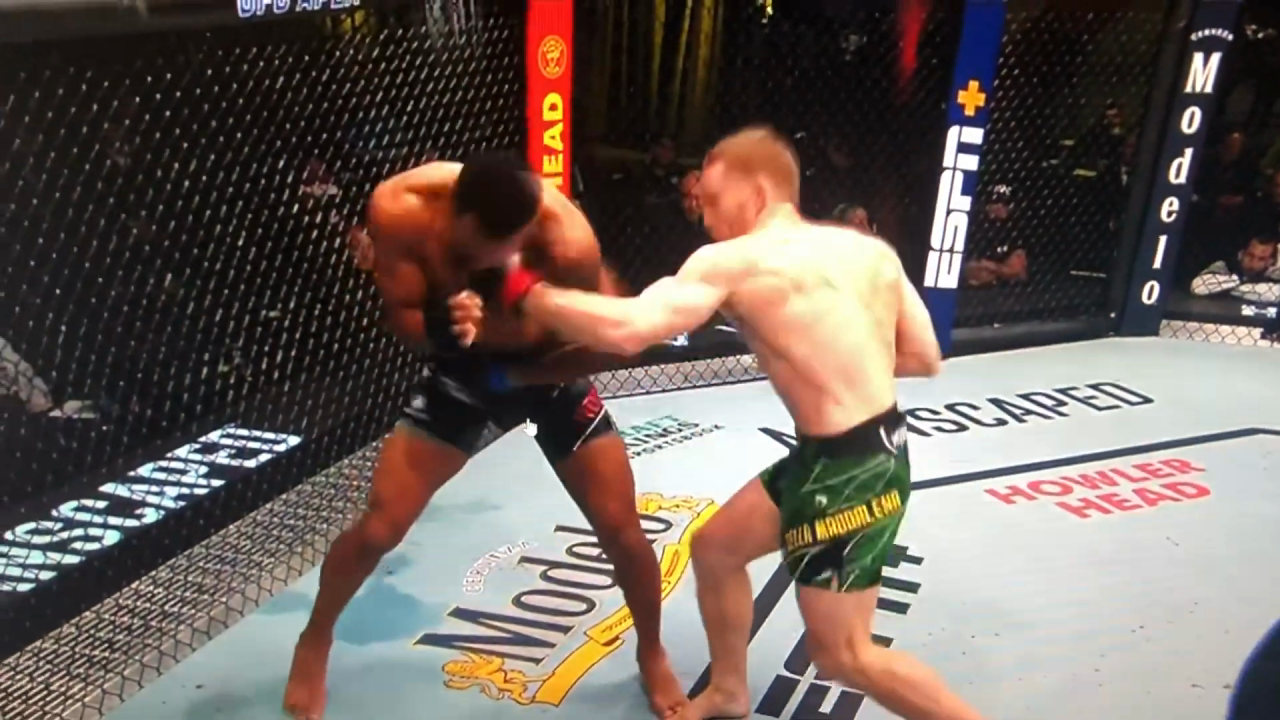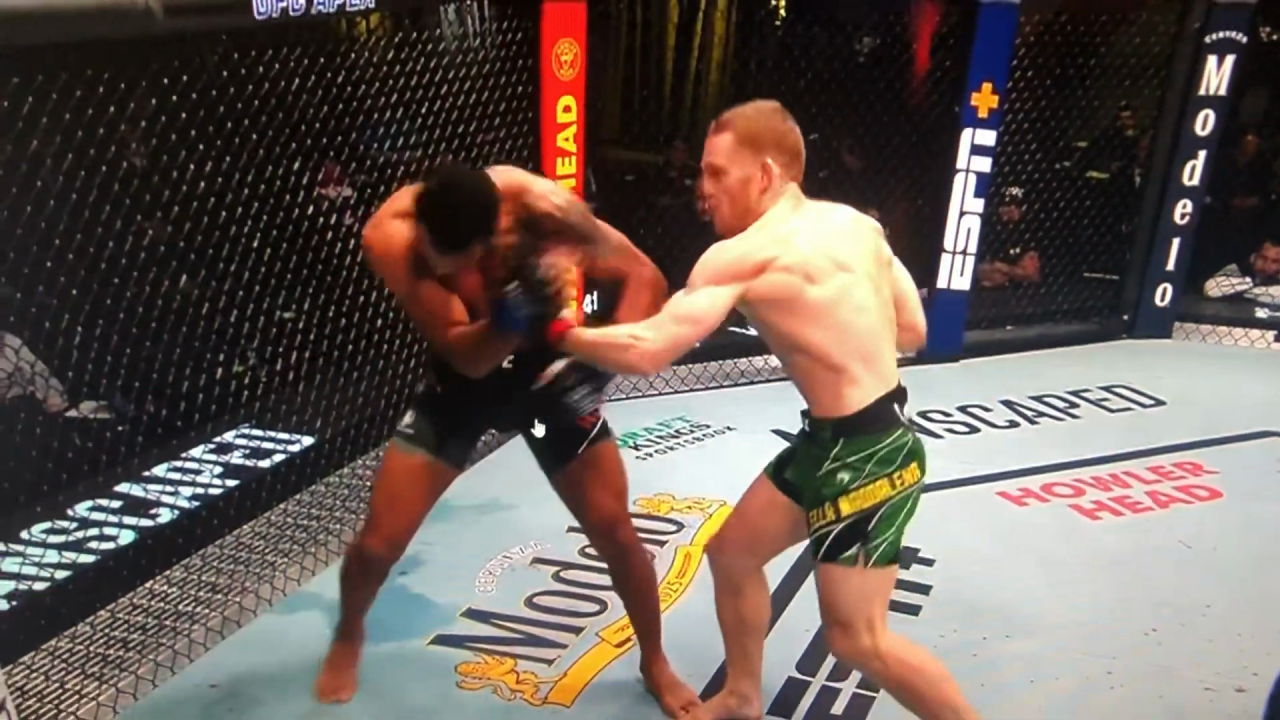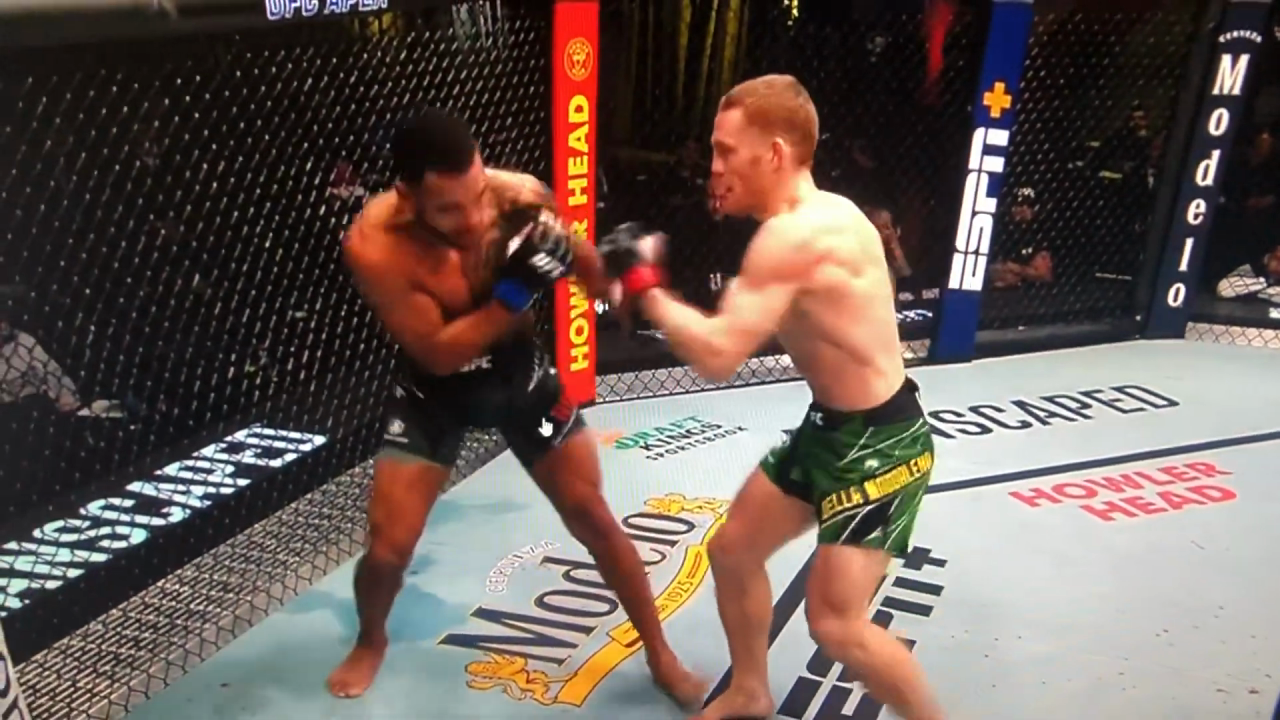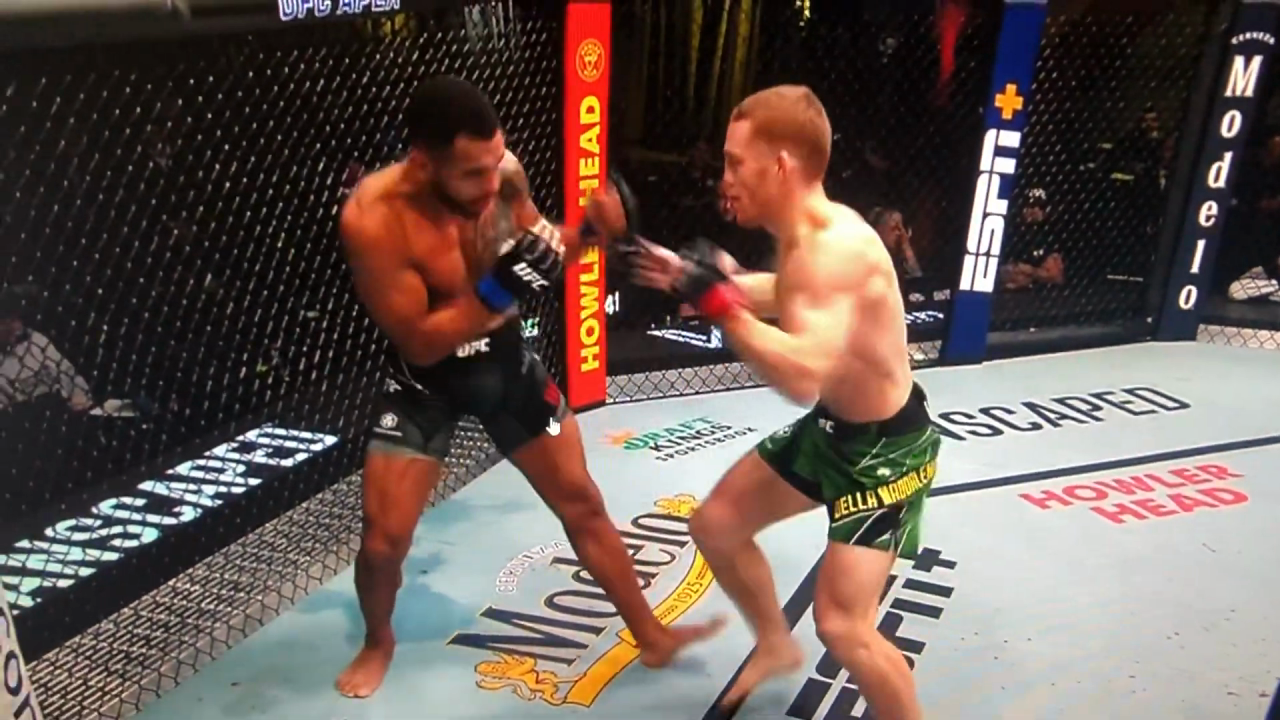
dt=0.2s
person 1, frame 1
left shoulder: (740, 260)
right shoulder: (868, 249)
left elbow: (625, 329)
right elbow: (924, 359)
left wrist: (521, 291)
left hip: (849, 471)
right hip: (874, 449)
left knee: (842, 653)
right knee: (712, 548)
person 1, frame 2
left shoulder: (747, 254)
right shoulder: (855, 225)
left elbow: (649, 349)
right elbow: (912, 332)
left wrist: (559, 330)
left hip: (865, 450)
right hip: (845, 438)
left knee: (856, 637)
right knee: (730, 552)
person 1, frame 3
left shoulder: (791, 237)
right shoulder: (830, 214)
left elbow: (717, 356)
left wrist: (643, 285)
left hip: (881, 442)
right hip: (830, 427)
left knee: (836, 623)
right knee: (732, 549)
person 1, frame 4
left shoulder: (834, 248)
right shoulder: (805, 234)
left elbow: (803, 376)
right elbow: (784, 297)
left wrist: (717, 303)
right wrist: (701, 280)
left hip: (887, 449)
right hip: (827, 427)
left knee: (843, 625)
right knee: (714, 525)
right ankle: (774, 643)
person 2, frame 1
left shoulder: (566, 242)
right shoulder: (398, 207)
right elbow: (404, 316)
left wrist: (507, 376)
right wrist: (441, 332)
left hip: (543, 378)
right hip: (459, 373)
left knee: (623, 532)
right knee: (375, 530)
left ankle: (652, 658)
right ankle: (314, 640)
person 2, frame 2
left shoulder: (541, 207)
right shoulder: (390, 235)
left elbow: (642, 277)
right elbow: (466, 355)
left wrist: (599, 360)
right wrist: (513, 316)
left hip: (549, 376)
right hip: (457, 382)
left knee: (616, 533)
right knee: (377, 543)
left ankle: (655, 662)
right ankle: (348, 639)
person 2, frame 3
left shoulder: (517, 196)
right shoulder: (373, 244)
left elbow: (582, 262)
right elbow: (439, 353)
left wrist: (602, 271)
right wrist: (517, 288)
left hip: (519, 373)
right hip: (432, 389)
left knee: (592, 519)
right knee: (387, 552)
left ankle: (658, 652)
right ankle: (370, 642)
person 2, frame 4
left shoulder: (504, 174)
right shoulder: (371, 218)
left elbow: (541, 246)
right elbow: (419, 342)
left wrist: (591, 229)
right wrist: (500, 289)
left hip: (506, 359)
right hip: (424, 378)
left knee: (580, 500)
right knee: (384, 540)
left ankle: (649, 634)
right ankle: (378, 642)
